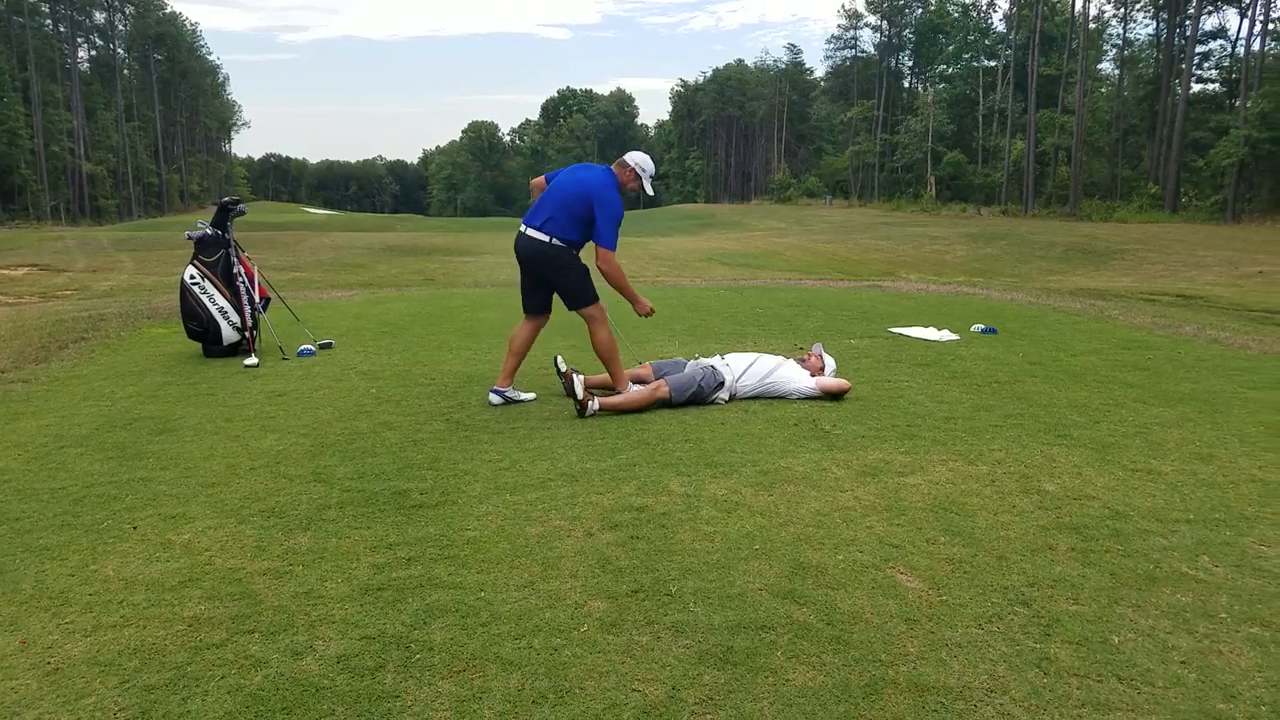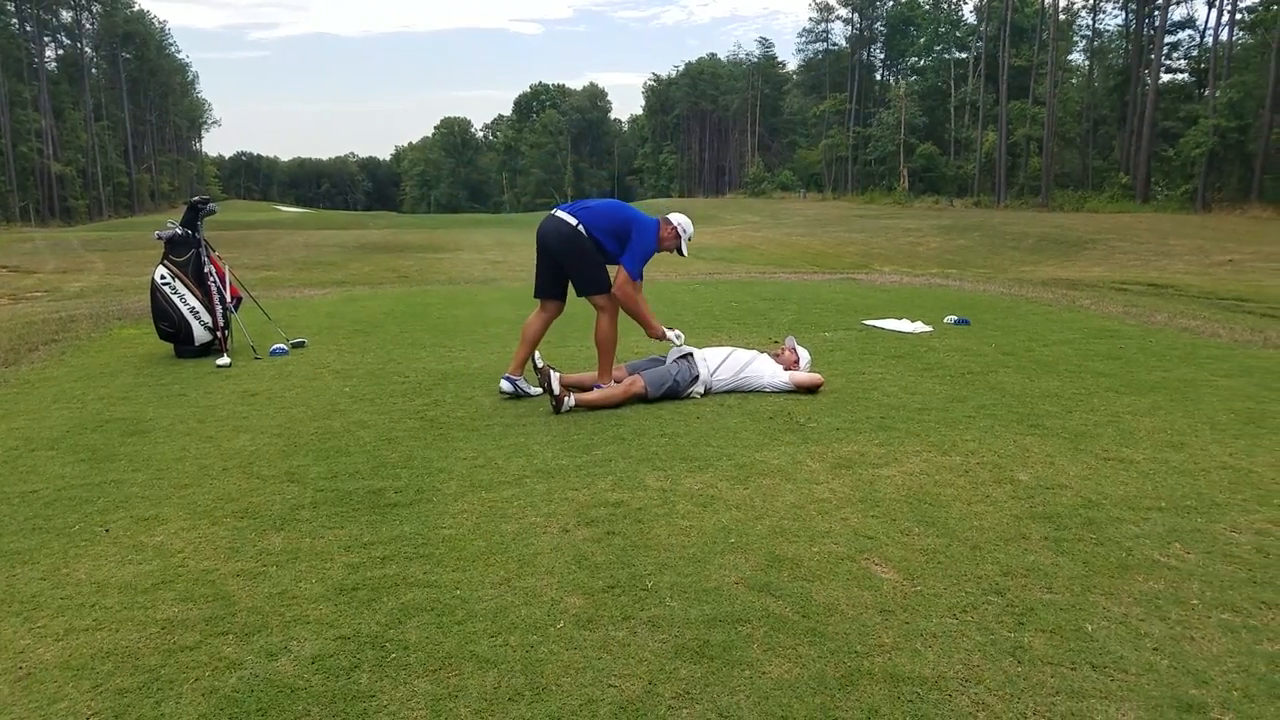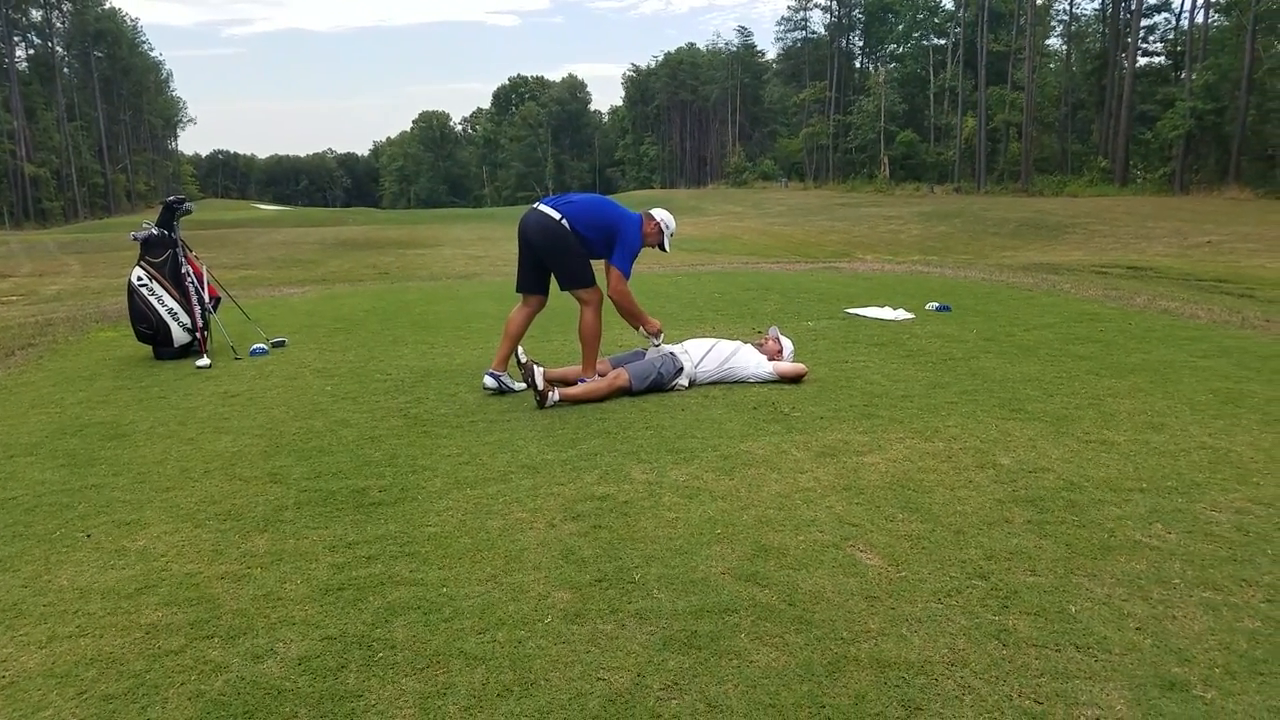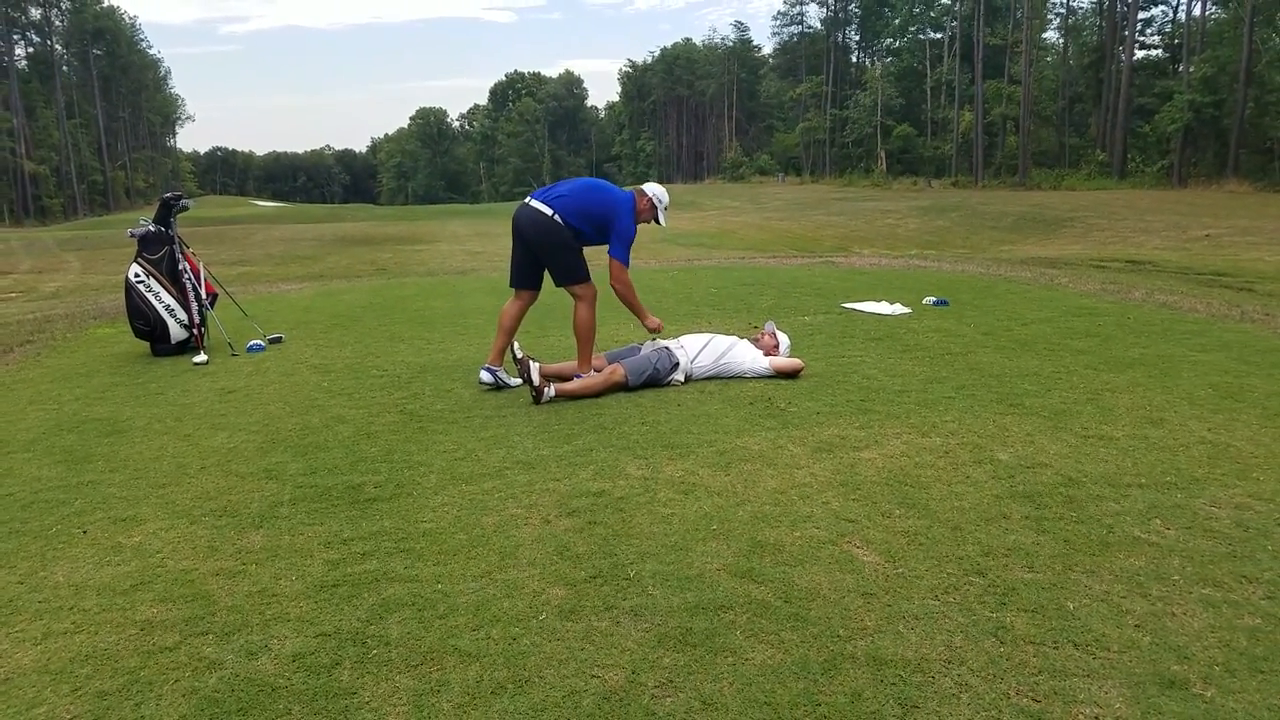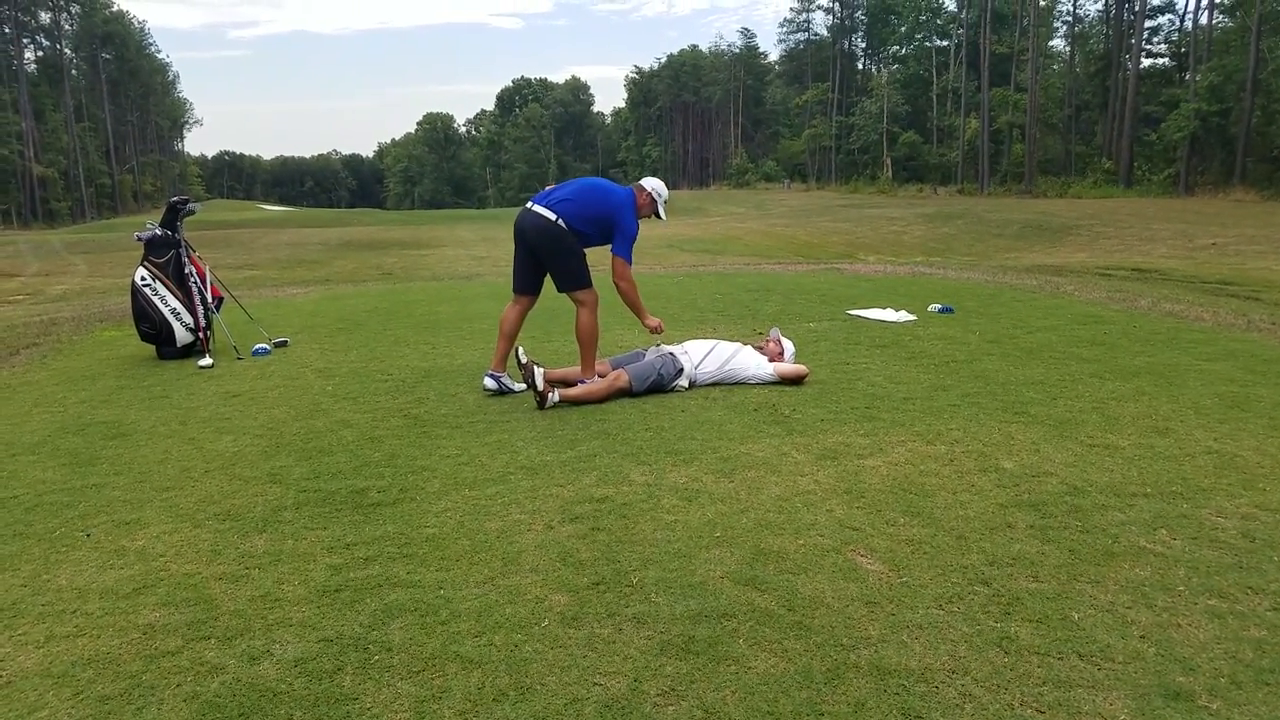
dt=1s
person 1, frame 1
left shoulder: (800, 381)
right shoulder: (786, 364)
left elbow: (844, 385)
left wrist: (827, 389)
left hip: (719, 382)
right hip: (711, 365)
left knee: (656, 390)
right knee: (644, 372)
left ankle: (593, 404)
right ankle: (579, 381)
person 1, frame 2
left shoulder: (773, 374)
right shoulder: (760, 358)
left elbow: (817, 379)
left wrist: (801, 384)
left hip: (695, 375)
right hip: (687, 359)
left knee: (632, 386)
right knee: (619, 372)
left ankle: (569, 399)
right ankle: (556, 378)
person 1, frame 3
left shoulder: (758, 365)
right shoulder: (743, 349)
left elbow: (800, 369)
left wrist: (785, 374)
left hip: (679, 366)
right hip: (672, 351)
left knee: (617, 379)
right knee: (602, 366)
left ankle: (553, 394)
right ankle: (541, 373)
person 1, frame 4
left shoulder: (754, 360)
right shoulder: (739, 344)
left elbow: (797, 364)
left wrist: (782, 367)
left hip: (675, 362)
right hip: (667, 346)
left knee: (613, 375)
right knee: (598, 362)
left ankle: (548, 390)
right ankle: (537, 369)
person 1, frame 5
left shoulder: (759, 367)
right shoulder: (745, 351)
left elbow: (802, 371)
left wrist: (787, 379)
left hip: (680, 368)
right hip: (671, 352)
left knee: (617, 381)
right knee: (601, 367)
left ankle: (552, 395)
right ankle: (541, 374)
person 2, frame 1
left shoulder: (582, 169)
right shoulder: (609, 198)
left elbow: (536, 184)
right elbow: (605, 263)
right wrist: (636, 300)
left hip: (526, 242)
right hip: (551, 250)
left knee: (535, 318)
right knee: (595, 316)
left ankle: (503, 387)
right ankle: (623, 388)
person 2, frame 2
left shoulder: (638, 225)
right shoulder: (646, 235)
left elbow: (635, 293)
right elbow: (620, 290)
left wrist: (662, 330)
right wrist: (649, 326)
left hip: (550, 227)
right hip: (570, 234)
left knee: (548, 309)
right knee: (606, 306)
left ankle: (513, 376)
right ankle: (604, 385)
person 2, frame 3
left shoulder: (618, 222)
right shoulder: (631, 231)
left elbow: (616, 288)
right elbow: (616, 291)
left wrist: (640, 326)
right wrist: (646, 321)
left hip: (532, 220)
right hip: (553, 227)
left knee: (531, 303)
right knee: (591, 300)
left ankle: (496, 372)
right ankle: (587, 378)
person 2, frame 4
left shoulder: (612, 195)
right shoulder: (624, 214)
right elbow: (618, 281)
right wrist: (646, 317)
left hip: (525, 214)
right hip: (546, 223)
left knee: (523, 297)
right knee: (585, 295)
left ankle: (492, 367)
right ankle: (583, 374)
person 2, frame 5
left shoulder: (607, 191)
right shoulder: (625, 211)
left elbow: (550, 190)
right elbow: (621, 279)
right wrist: (645, 317)
left hip: (526, 218)
right hip: (550, 228)
left knee: (522, 301)
right knee: (586, 301)
left ankle: (496, 374)
right ankle: (588, 380)
